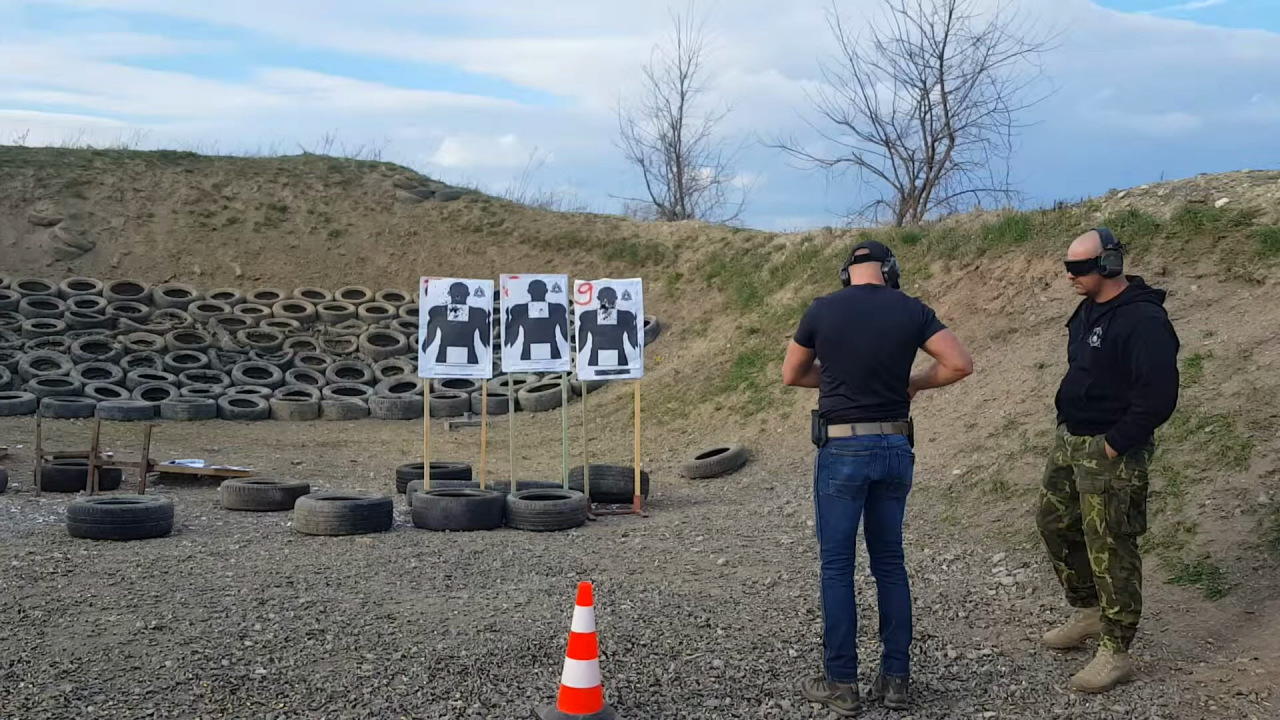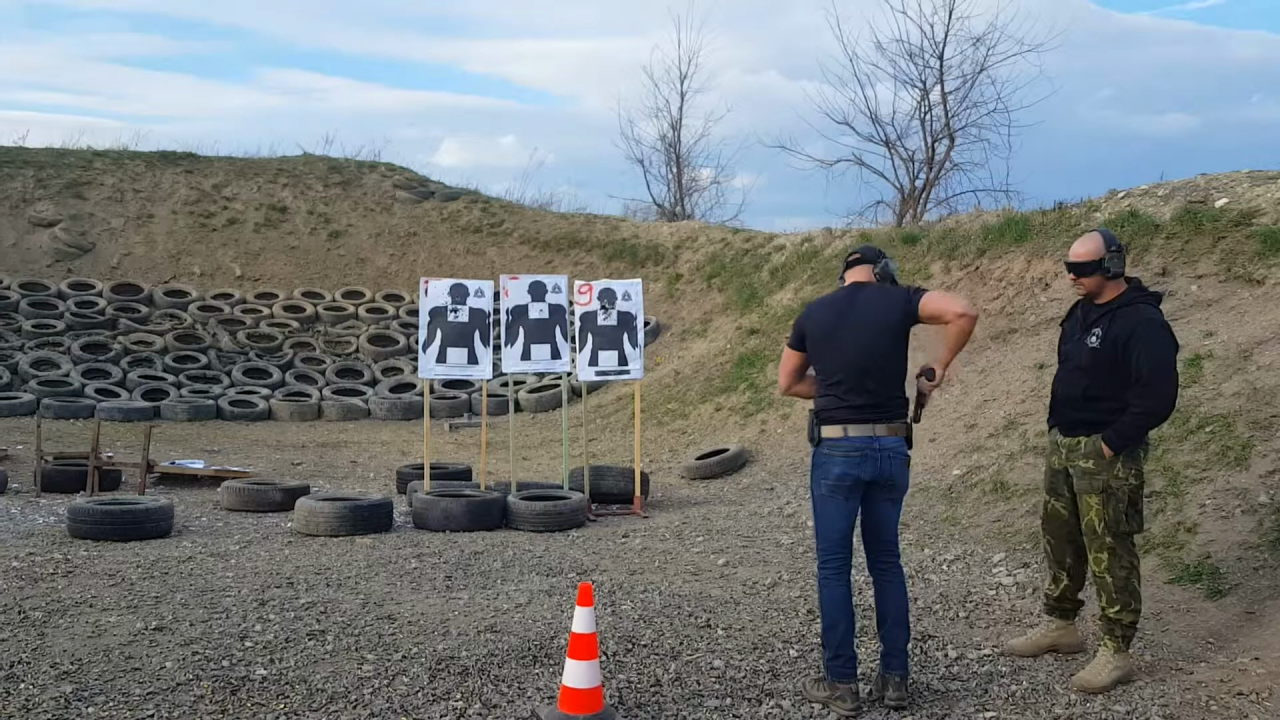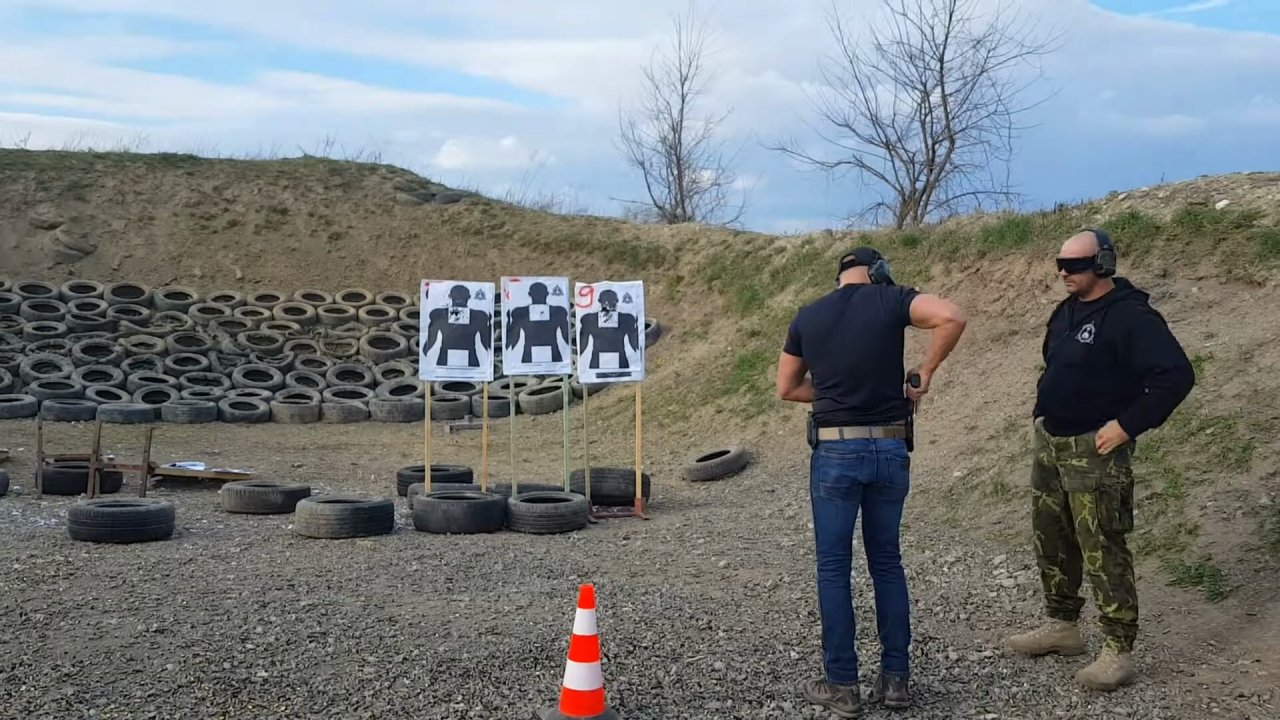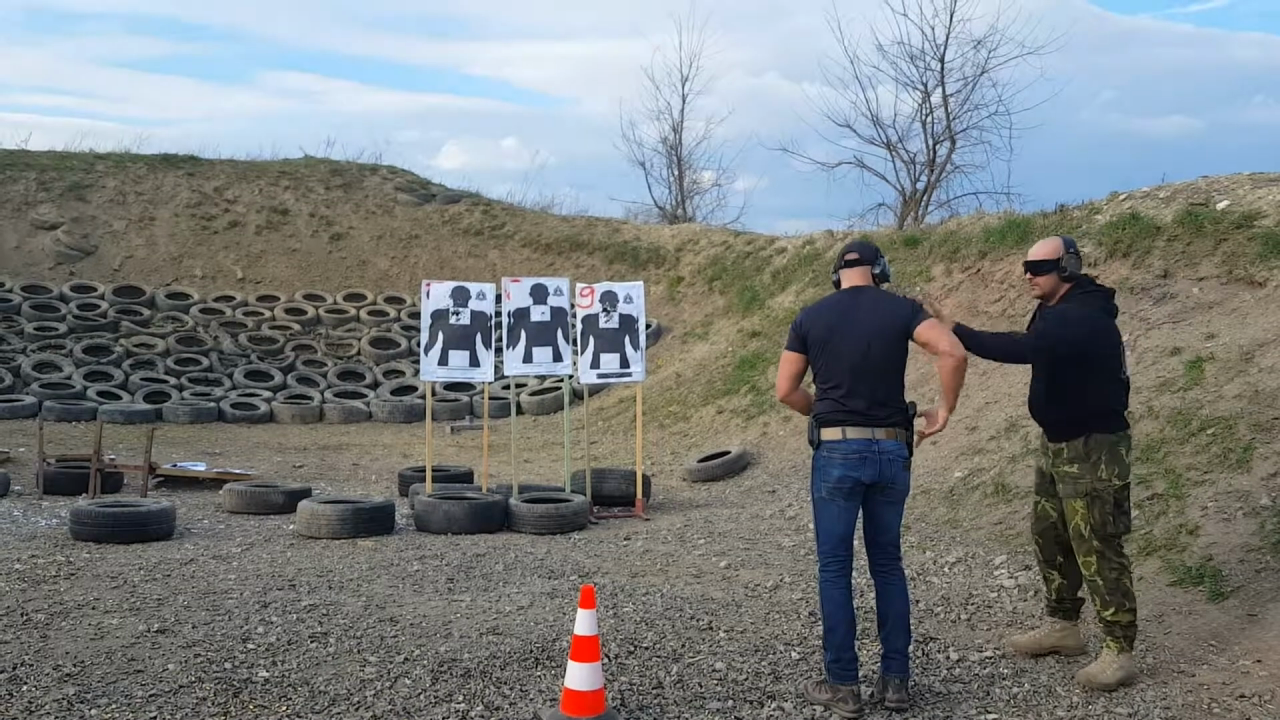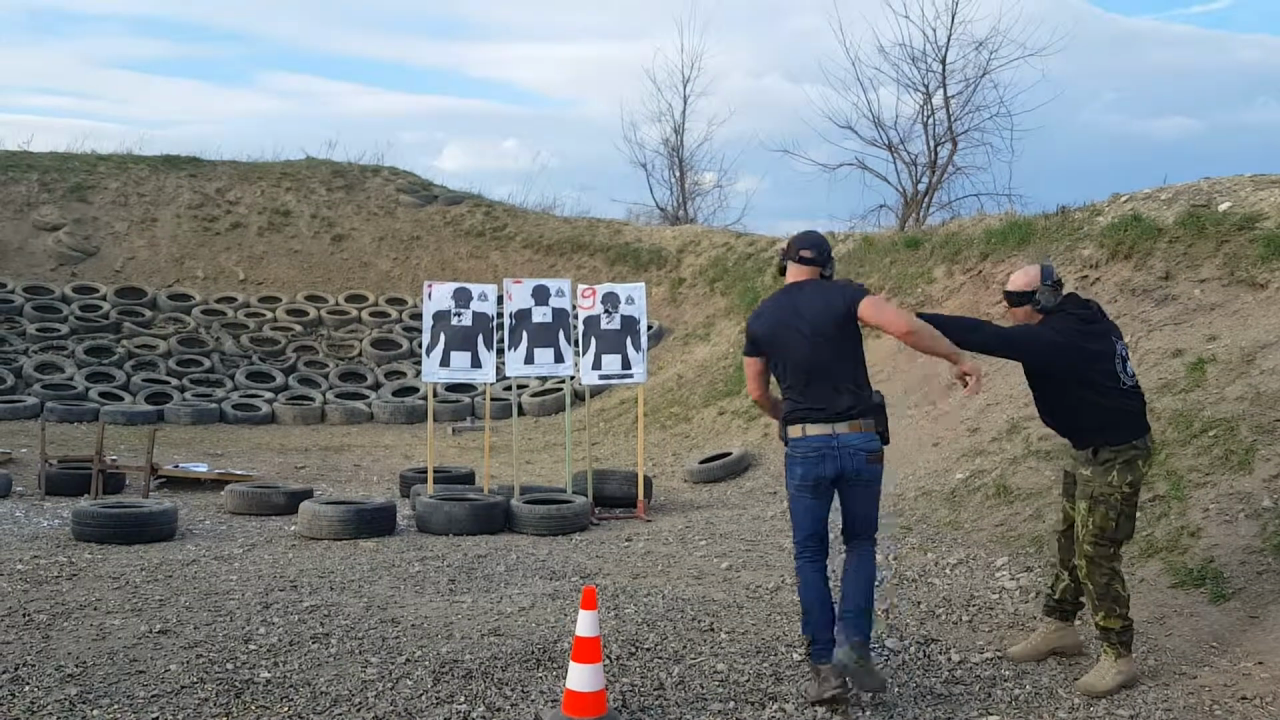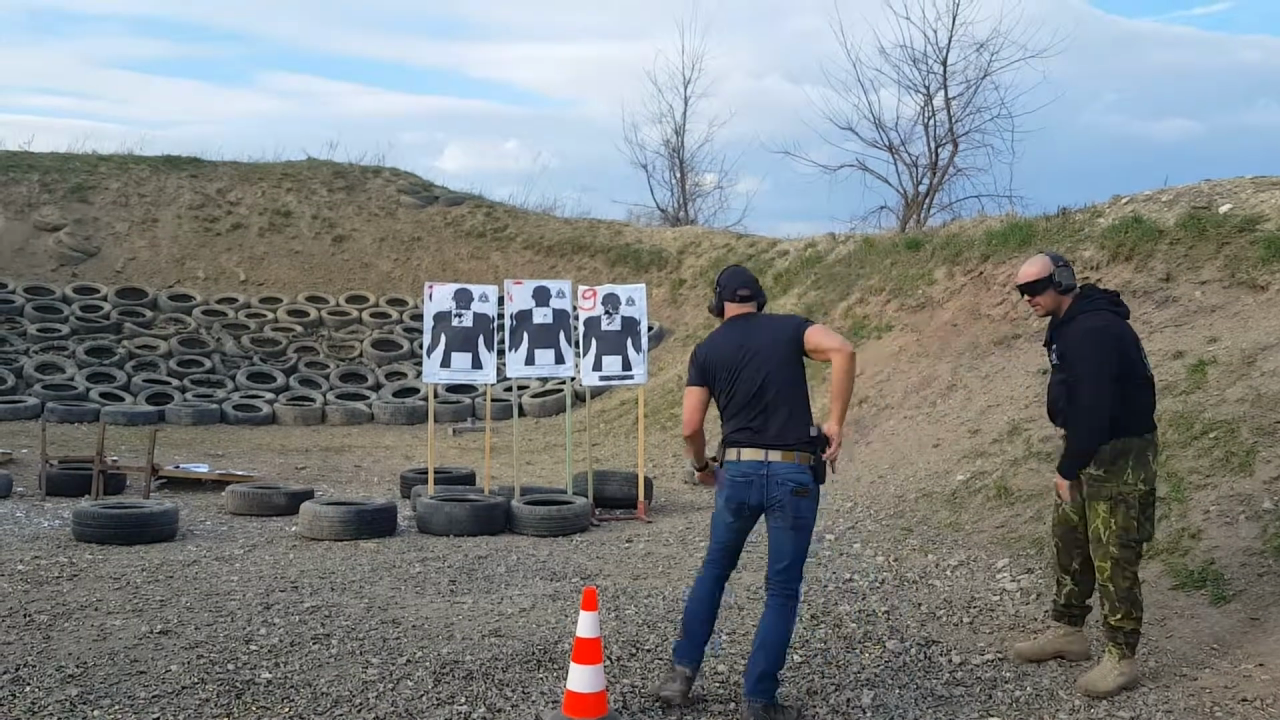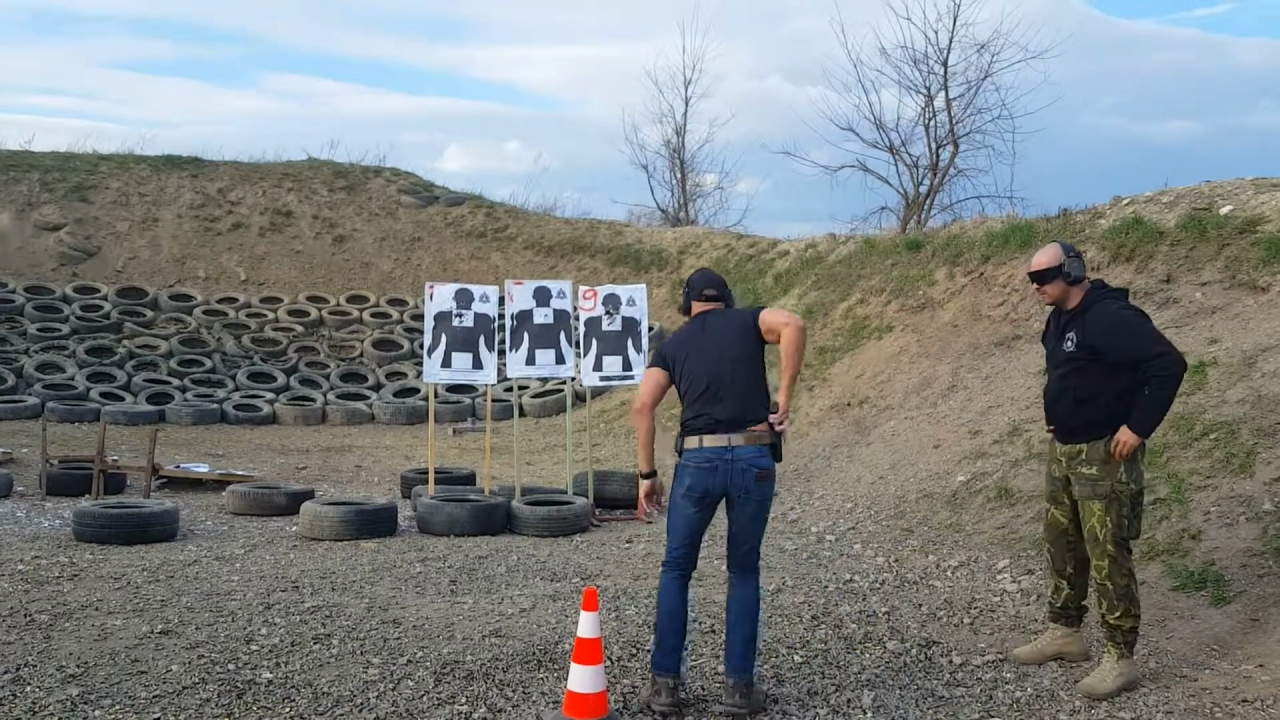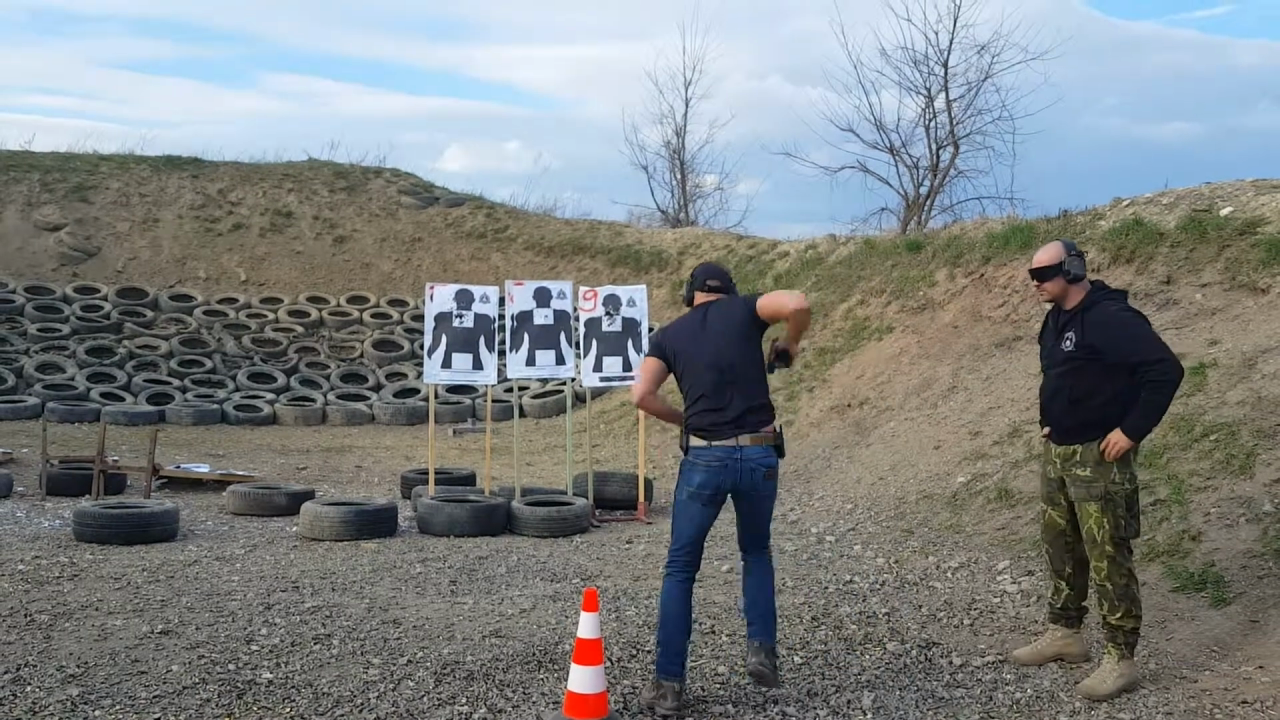
dt=0.3s
person 1, frame 1
left shoulder: (822, 310)
right shoulder: (910, 310)
left elbow: (791, 375)
right elbow: (960, 363)
right wrist: (910, 383)
left hip: (843, 450)
right hip: (895, 448)
left knee: (837, 566)
right knee: (889, 562)
right ankle: (895, 677)
person 1, frame 2
left shoulder: (813, 313)
right shoulder: (899, 299)
left elbow: (787, 382)
right elbow: (964, 313)
right wrist: (940, 365)
left hip: (836, 450)
right hip: (890, 450)
left knee: (834, 566)
right knee: (886, 561)
right ankle: (894, 676)
person 1, frame 3
left shoulder: (808, 317)
right shoulder: (893, 299)
left elbow: (786, 387)
right elbow: (952, 318)
right wrist: (924, 374)
left hip: (836, 453)
right hip: (889, 451)
left knee: (833, 568)
right knee: (886, 563)
right ankle: (895, 677)
person 1, frame 4
left shoulder: (810, 317)
right shoulder: (900, 309)
left elbow: (785, 390)
right elbow: (953, 353)
right wrist: (944, 410)
left hip: (837, 453)
right hip: (892, 452)
left knee: (835, 569)
right knee: (888, 564)
right ankle: (895, 678)
person 1, frame 5
left shoulder: (760, 318)
right shoulder: (841, 295)
left elbow: (757, 394)
right elbow: (904, 328)
right wrist: (956, 360)
left hip: (804, 448)
right hip: (857, 443)
left knee: (808, 556)
right knee: (861, 545)
left ankle: (828, 669)
right ankle: (856, 649)
person 1, frame 6
left shoulder: (706, 349)
right shoulder: (786, 325)
left elbow: (691, 427)
right elbow: (842, 350)
left wrist: (701, 466)
right wrist: (836, 424)
left hip: (740, 473)
right hip: (793, 477)
left knee: (715, 572)
right knee: (782, 590)
left ankle: (682, 673)
person 1, frame 7
left shoulder: (671, 344)
right shoulder: (748, 321)
left elbow: (643, 405)
right elbow: (792, 325)
left wrist: (647, 473)
right wrist: (785, 395)
left hip: (698, 461)
right hip: (753, 461)
left knee: (676, 569)
right knee: (744, 570)
left ankle: (664, 682)
right ankle: (739, 684)
person 1, frame 8
left shoulder: (669, 335)
right shoulder: (744, 310)
left elbow: (641, 394)
right elbow: (797, 304)
right wrist: (790, 344)
left hip: (704, 459)
right hip: (759, 456)
left knee: (681, 570)
right knee: (756, 554)
right ankle: (761, 648)
person 2, frame 1
left shoulder: (1144, 320)
right shoulder: (1089, 311)
left elbow: (1159, 397)
left wrist: (1115, 443)
left hip: (1112, 451)
right hip: (1069, 439)
left knee: (1111, 550)
right knee: (1055, 524)
left ankle: (1115, 653)
right ankle: (1088, 612)
person 2, frame 2
left shoulder: (1141, 321)
right shoulder: (1081, 311)
left elbow: (1158, 397)
left wrist: (1111, 444)
left hip: (1106, 452)
right hip: (1063, 443)
left knee: (1108, 551)
right knee: (1060, 539)
left ankle: (1116, 653)
right ankle: (1061, 626)
person 2, frame 3
left shoulder: (1131, 317)
right shoulder: (1066, 312)
left elbow: (1176, 374)
left wrist: (1127, 424)
right wrist: (1042, 413)
left hip: (1096, 447)
right hip: (1050, 440)
left knee: (1102, 548)
right knee: (1051, 538)
left ankle: (1118, 652)
right ankle: (1061, 626)
person 2, frame 4
left shoulder: (1081, 315)
right shoulder: (1053, 311)
left elbow: (1029, 348)
left wrist: (956, 333)
left hip: (1094, 446)
right hip: (1058, 443)
left knee: (1097, 550)
right knee: (1049, 539)
left ankle: (1119, 652)
right ankle: (1061, 625)
person 2, frame 5
left shoulder: (1053, 338)
right shoulder: (1079, 322)
left elbow: (985, 336)
left hip: (1114, 455)
right hip: (1090, 448)
left knee: (1095, 555)
right knee: (1071, 543)
left ankle: (1119, 658)
right ankle: (1058, 628)
person 2, frame 6
left shoulder: (1093, 331)
right shoulder: (1070, 322)
left elbow: (1095, 406)
left wrist: (1067, 469)
right wrist: (1070, 462)
left hip: (1120, 453)
right hip: (1087, 451)
left knee: (1112, 556)
right knee: (1068, 544)
left ankle: (1121, 658)
right ankle: (1066, 632)
person 2, frame 7
left shoulder: (1112, 317)
right shoulder: (1059, 319)
left elbow: (1169, 365)
left wrist: (1139, 427)
left hip: (1104, 454)
right hip: (1063, 450)
left knee: (1108, 556)
right knee: (1062, 544)
left ankle: (1121, 659)
right ankle: (1064, 632)
person 2, frame 8
left shoulder: (1111, 319)
right shoulder: (1056, 318)
left elbow: (1165, 371)
left wrist: (1132, 430)
left hip: (1099, 455)
right hip: (1058, 451)
left knee: (1107, 556)
right knee: (1059, 545)
left ankle: (1121, 660)
right ankle: (1064, 633)
